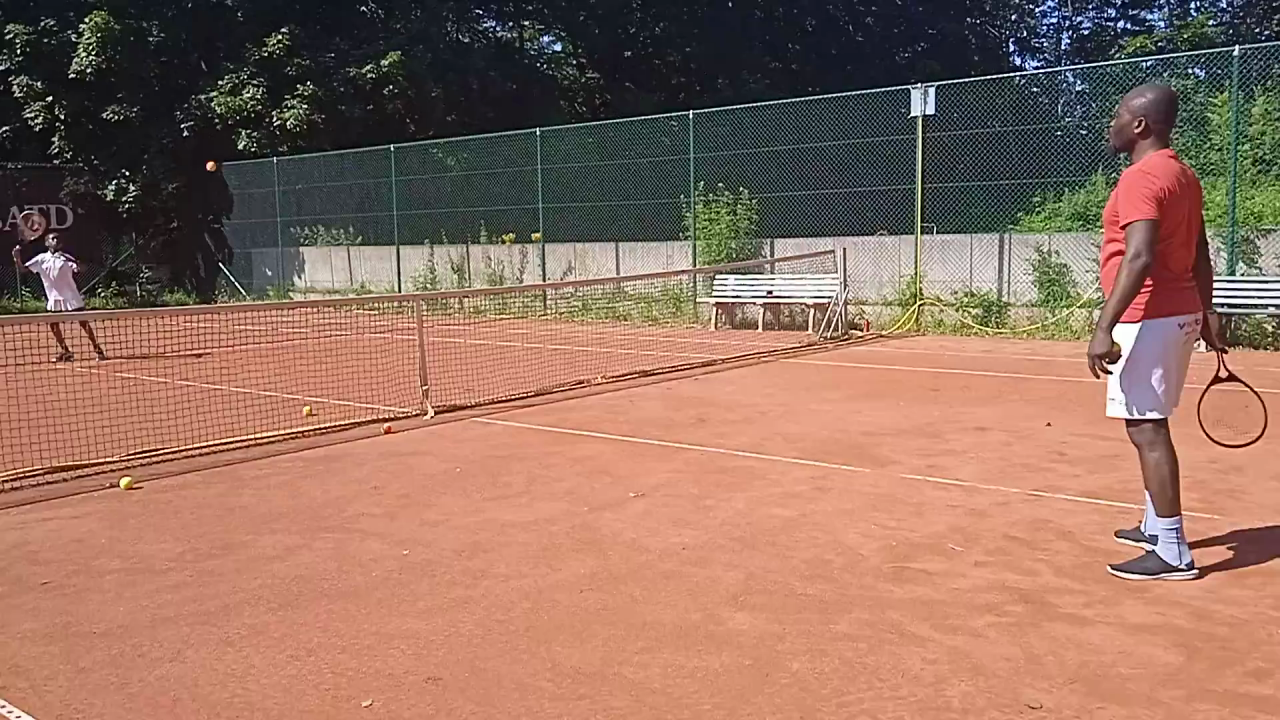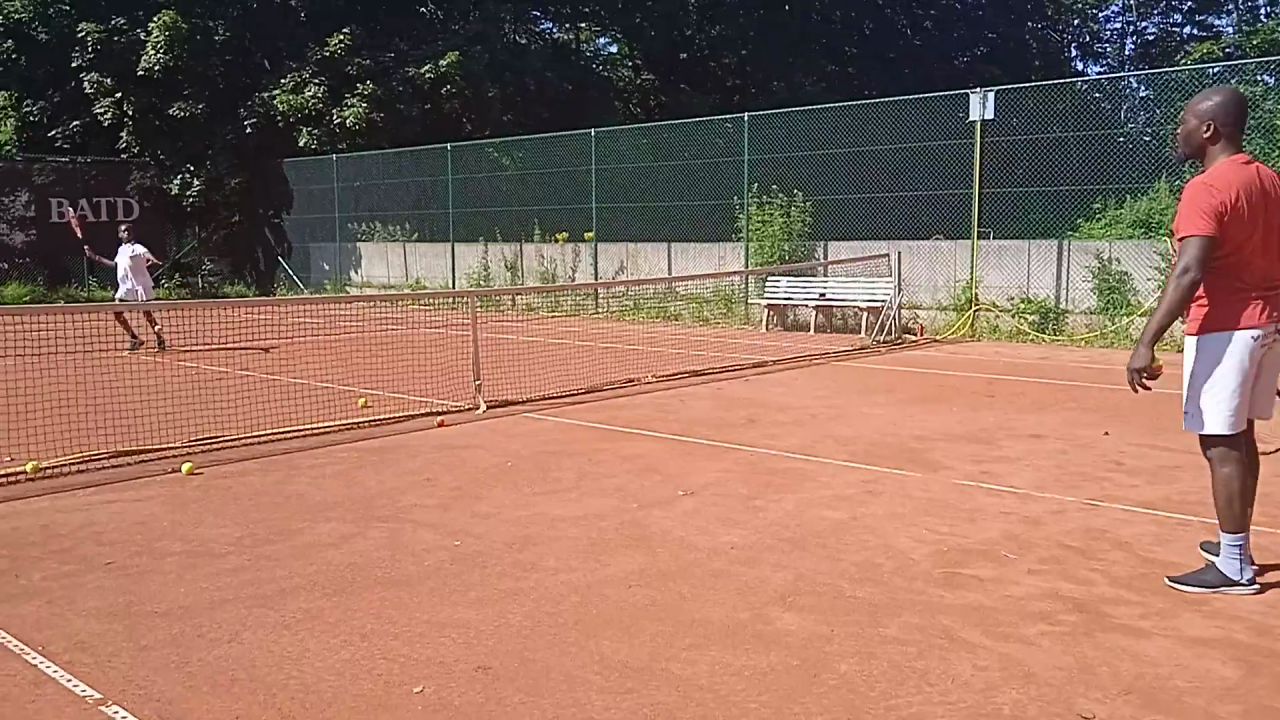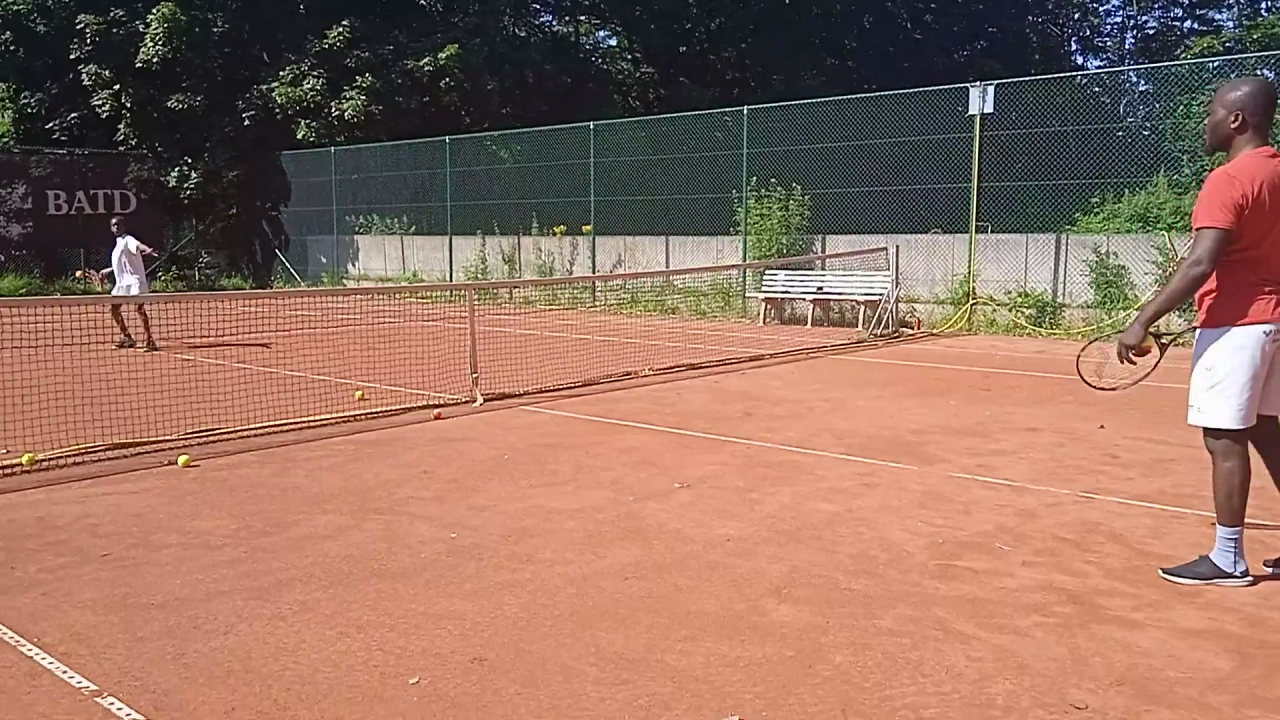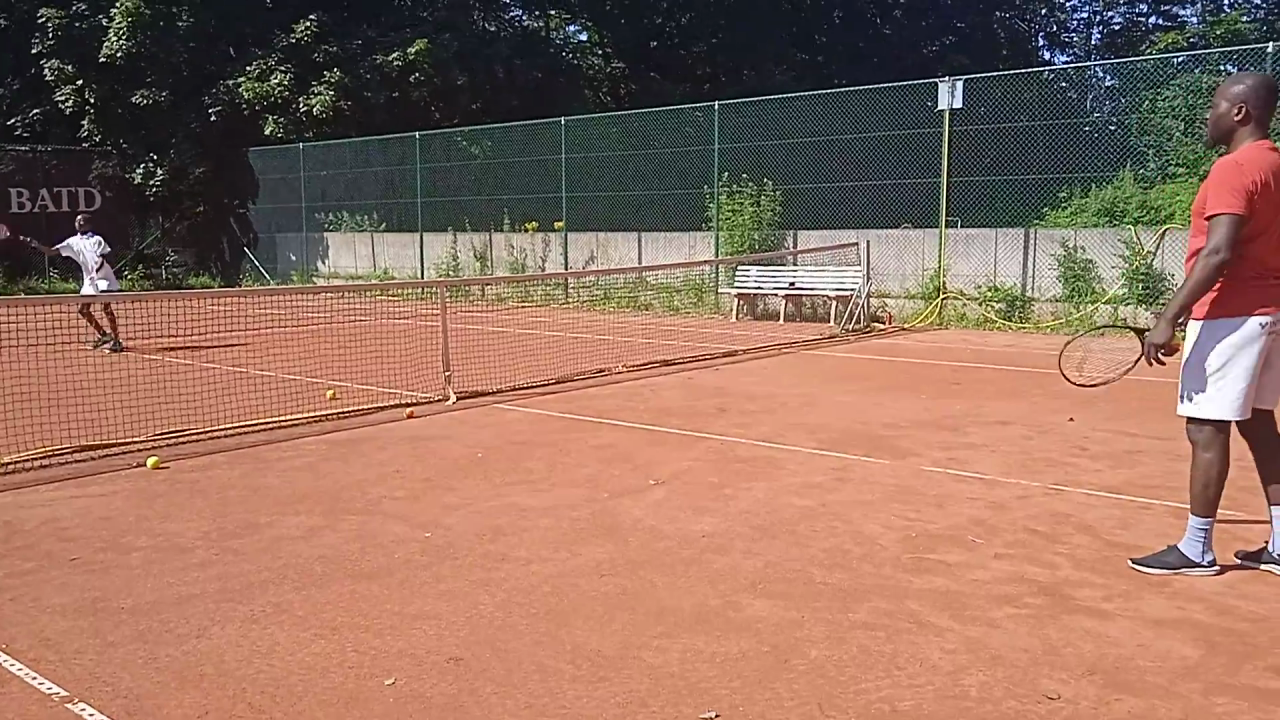
dt=0.3s
person 1, frame 1
left shoulder: (1140, 178)
right shoulder: (1185, 177)
left elbow: (1139, 259)
right elbow: (1200, 254)
left wrist: (1103, 328)
right wrist: (1208, 312)
left hip: (1148, 319)
right hip: (1182, 315)
left knee: (1147, 430)
right knee: (1150, 425)
left ankle: (1173, 552)
right ankle: (1155, 525)
person 1, frame 2
left shoulder: (1206, 188)
left elbow: (1189, 274)
left wrist: (1146, 342)
left hip: (1223, 330)
left knee: (1220, 445)
left ankle: (1235, 568)
right ankle: (1235, 545)
person 1, frame 3
left shoulder: (1228, 180)
left elbow: (1200, 265)
left wrist: (1142, 322)
left hip: (1236, 325)
left knee: (1224, 440)
left ankle: (1227, 559)
person 1, frame 4
left shoulder: (1234, 168)
left elbow: (1218, 254)
left wrist: (1167, 319)
left hip: (1230, 318)
left knee: (1207, 430)
left ankle: (1197, 550)
